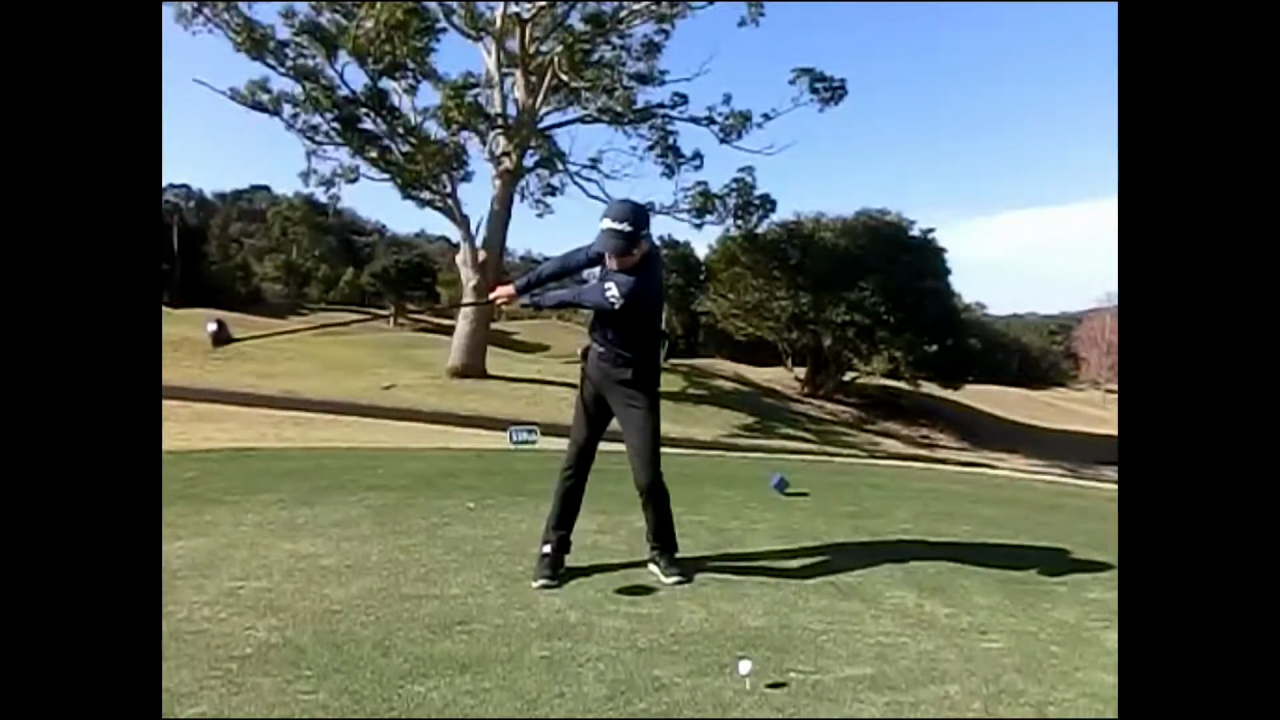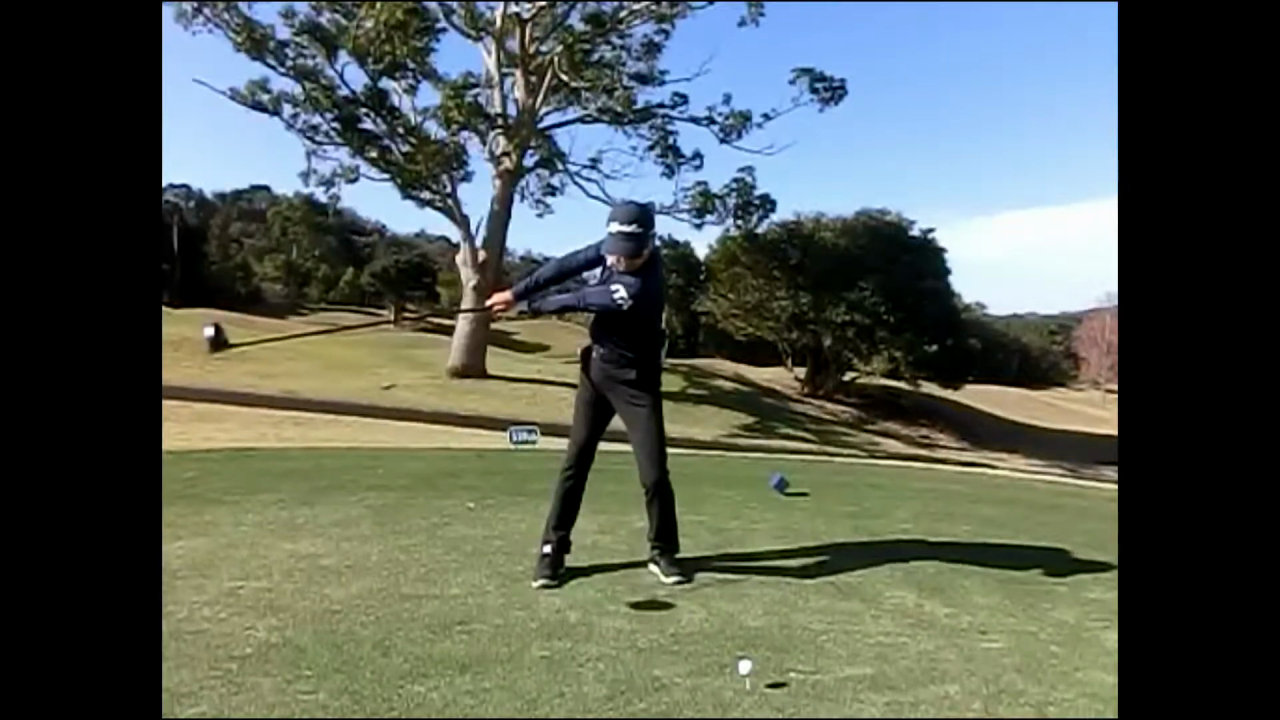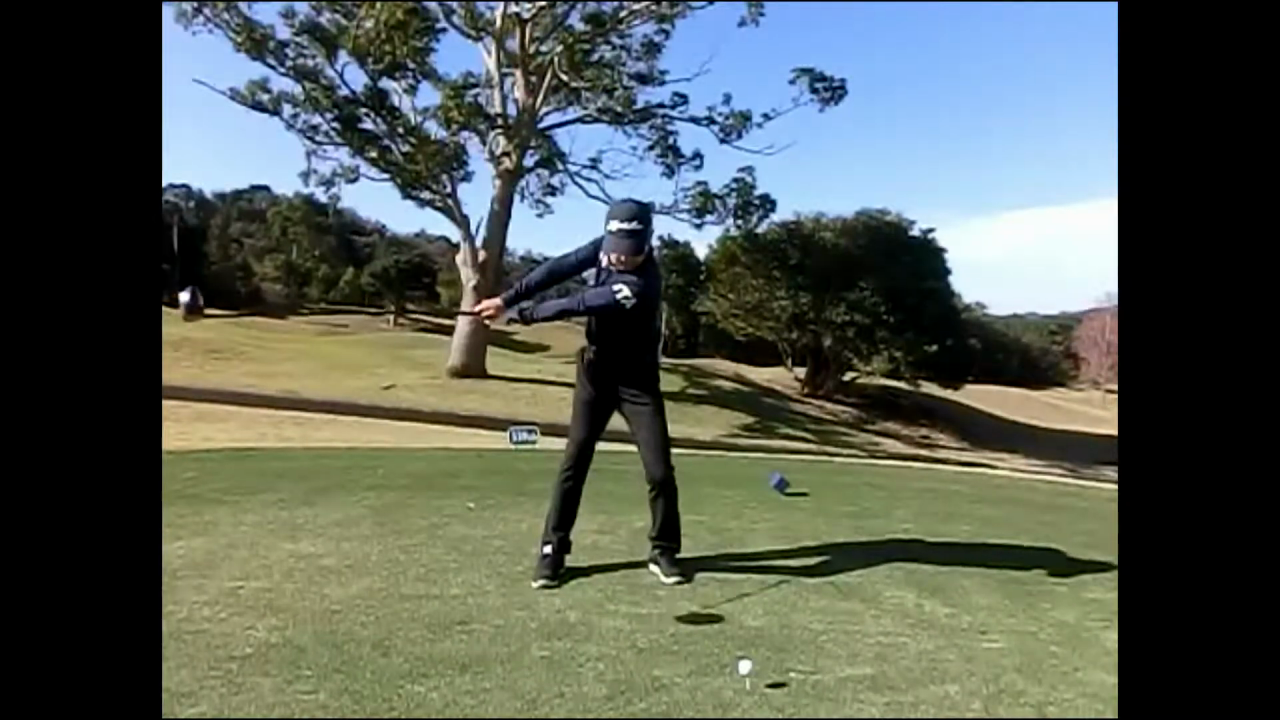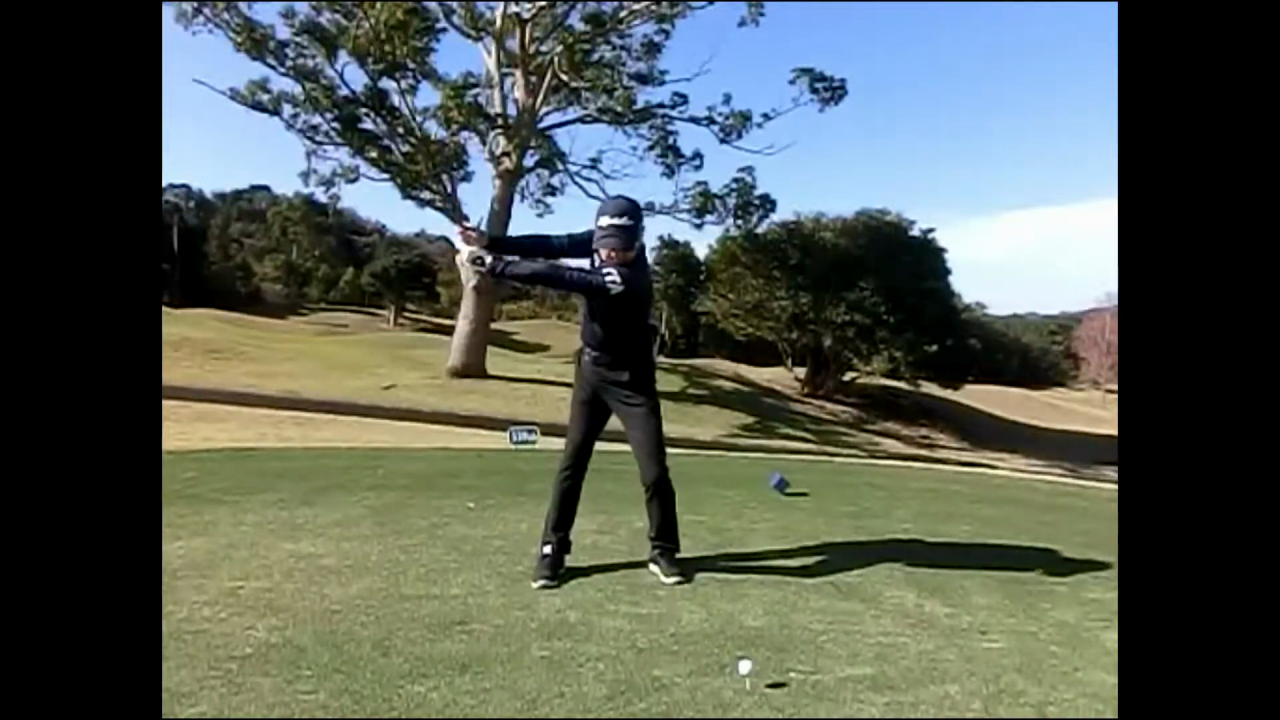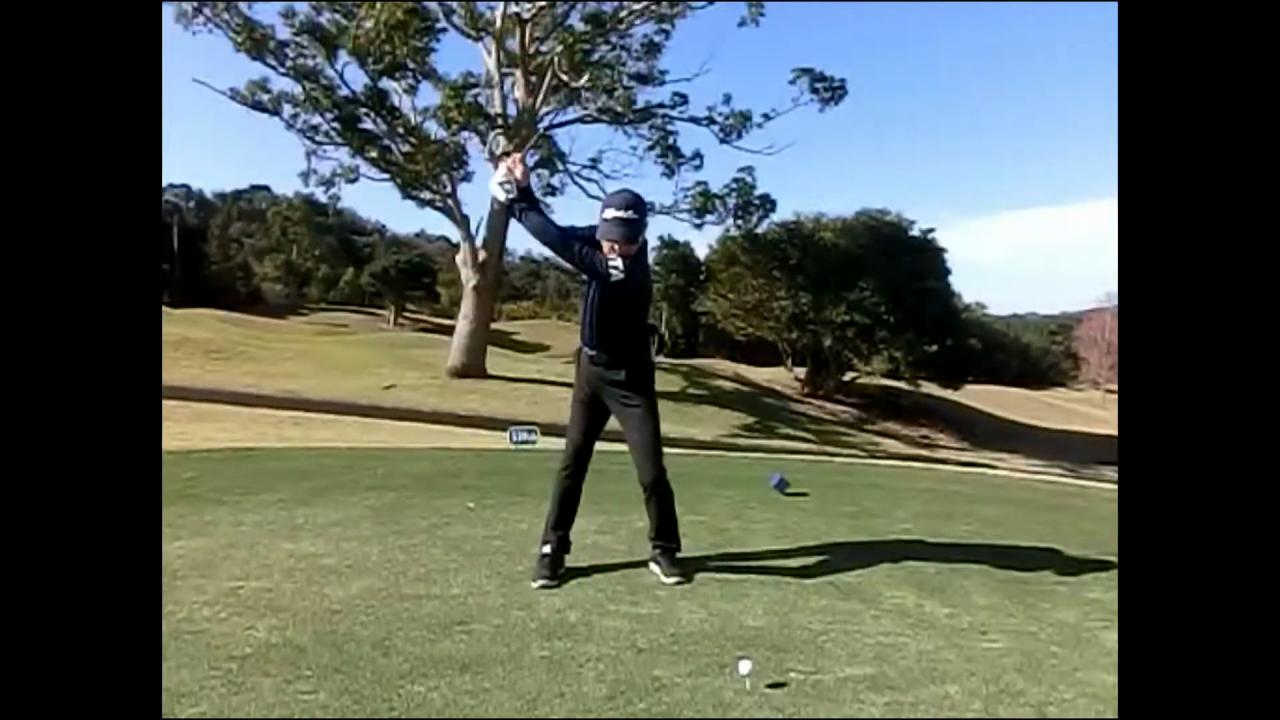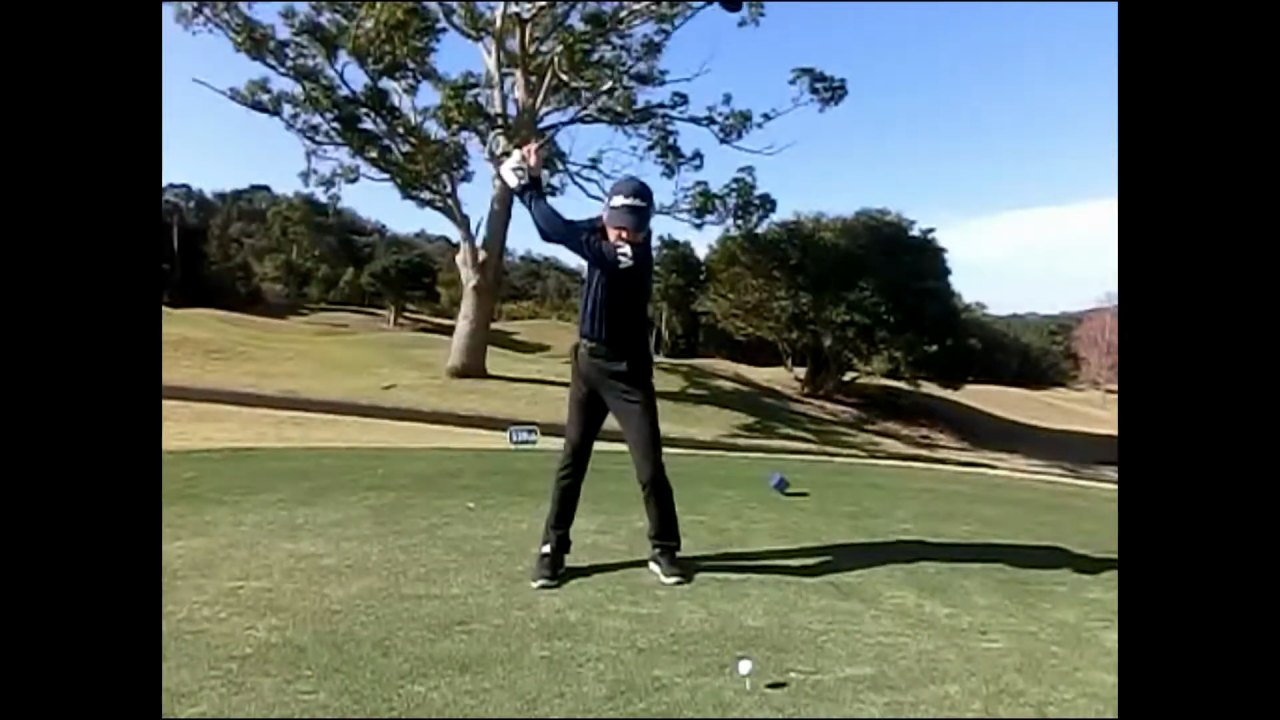
dt=0.5s
person 1, frame 1
left shoulder: (636, 286)
right shoulder: (620, 248)
left elbow: (576, 297)
right elbow: (572, 261)
left wrist: (531, 298)
right wrist: (518, 285)
left hip: (632, 379)
right hip: (597, 365)
left knee: (647, 475)
right knee: (576, 461)
left ankle: (662, 552)
right ankle: (553, 548)
person 1, frame 2
left shoulder: (641, 288)
right shoulder: (616, 246)
left elbow: (579, 301)
right elbow: (569, 265)
left wrist: (530, 305)
right wrist: (516, 291)
left hip: (635, 378)
right hip: (597, 367)
left knee: (654, 474)
right knee: (575, 462)
left ankle: (663, 552)
right ankle: (553, 549)
person 1, frame 3
left shoulder: (640, 285)
right shoulder: (606, 246)
left elbow: (577, 305)
right elbow: (557, 270)
left wrist: (521, 314)
right wrist: (506, 299)
left hip: (635, 378)
right hip: (595, 368)
left knee: (660, 472)
right knee: (574, 462)
left ankle: (663, 552)
right ankle: (553, 549)
person 1, frame 4
left shoulder: (629, 279)
right shoulder: (601, 240)
left elbow: (559, 277)
right elbow: (551, 246)
left wrist: (495, 265)
right wrist: (494, 241)
left hip: (631, 378)
right hip: (591, 368)
left knee: (654, 471)
right knee: (572, 462)
left ankle: (663, 551)
right ankle: (552, 550)
person 1, frame 5
left shoulder: (628, 271)
right shoulder: (604, 238)
left elbow: (559, 244)
right elbow: (558, 233)
left wrist: (514, 200)
right wrist: (523, 189)
left hip: (628, 378)
right hip: (590, 369)
left knee: (651, 472)
right knee: (572, 463)
left ankle: (663, 552)
right ankle: (552, 550)
person 1, frame 6
left shoulder: (633, 258)
right shoulder: (604, 229)
left elbow: (563, 233)
right elbow: (554, 231)
left wrist: (526, 186)
right wrist: (534, 182)
left hip: (627, 369)
right hip: (588, 362)
left knee: (650, 468)
right knee: (571, 460)
left ankle: (664, 550)
right ankle: (552, 549)
